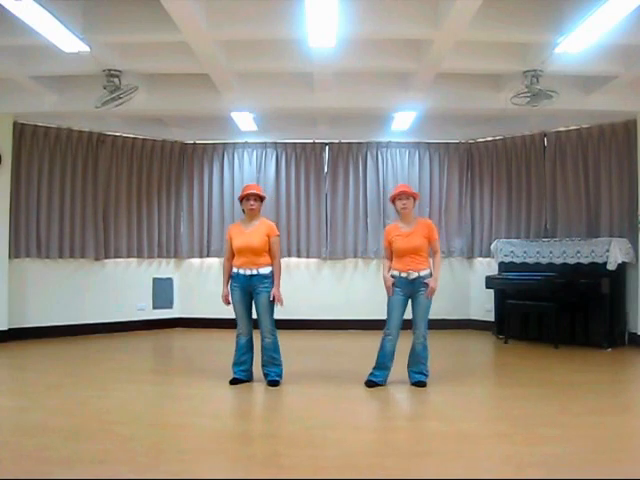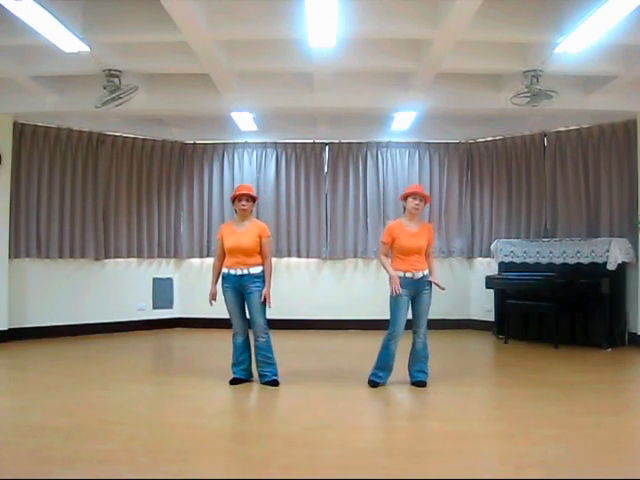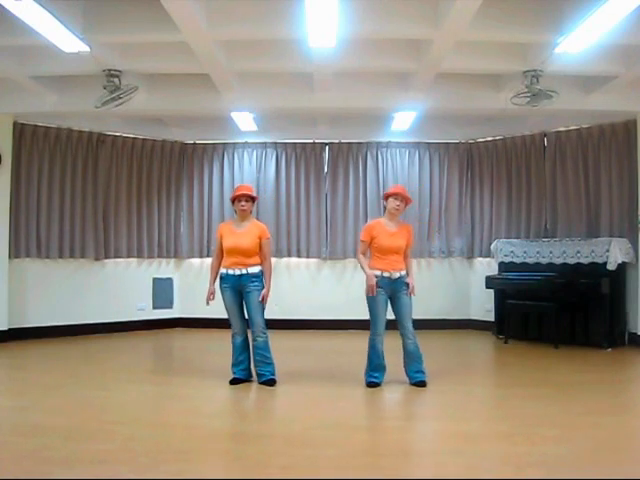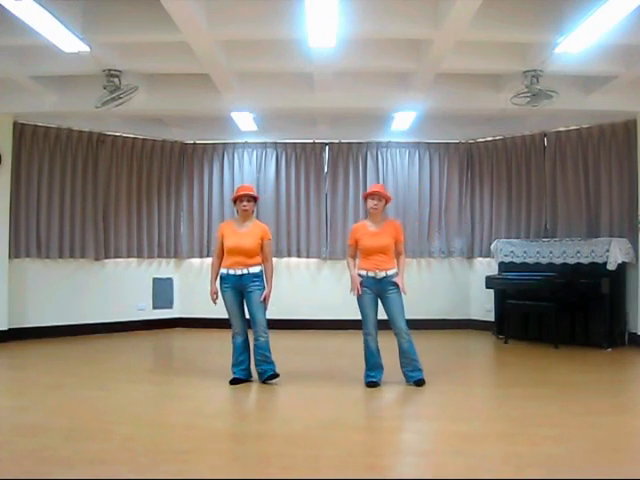
dt=0.5s
person 1, frame 1
left shoulder: (426, 225)
right shoulder: (390, 230)
left elbow: (436, 253)
left wrist: (435, 277)
right wrist: (385, 274)
left hip: (422, 281)
right hip: (399, 282)
left knee: (420, 331)
right knee: (391, 330)
left ankle: (418, 374)
right ankle: (379, 375)
person 1, frame 2
left shoulder: (428, 228)
right shoulder: (393, 227)
right elbow: (383, 255)
left wrist: (433, 275)
right wrist: (392, 274)
left hip: (423, 282)
right hip: (402, 282)
left knee: (420, 331)
right knee: (396, 330)
left ankle: (418, 374)
right ankle: (379, 374)
person 1, frame 3
left shoulder: (406, 229)
right shoulder: (372, 226)
right elbow: (360, 254)
left wrist: (411, 277)
right wrist: (368, 273)
left hip: (400, 281)
right hip: (378, 281)
left knee: (408, 330)
right knee: (377, 331)
left ankle: (415, 374)
right ankle: (375, 375)
person 1, frame 4
left shoulder: (394, 226)
right shoulder: (357, 229)
left elbow: (400, 254)
right elbow: (350, 257)
left wrist: (400, 276)
right wrist: (353, 275)
left hip: (389, 281)
right hip: (366, 281)
left knee: (401, 328)
right knee: (369, 331)
left ankle: (414, 373)
right ankle: (373, 375)
person 2, frame 1
left shoulder: (269, 227)
right shoulder: (233, 229)
left elbow: (276, 259)
right elbow: (228, 259)
left wrist: (276, 286)
right wrist: (225, 286)
left hip: (263, 279)
right hip: (239, 280)
left knee: (267, 329)
right knee: (242, 329)
left ankle: (273, 373)
right ankle: (242, 372)
person 2, frame 2
left shoulder: (261, 228)
right shoulder: (224, 229)
left elbow: (267, 259)
right elbow: (219, 258)
left wrist: (267, 286)
right wrist: (213, 285)
left hip: (254, 279)
right hip: (230, 280)
left knee: (260, 328)
right knee: (238, 329)
left ankle: (268, 373)
right ankle: (241, 372)
person 2, frame 3
left shoulder: (261, 228)
right shoulder: (223, 228)
left elbow: (266, 260)
right elbow: (217, 258)
left wrist: (267, 286)
right wrist: (211, 284)
left hip: (252, 279)
right hip: (228, 280)
left knee: (258, 327)
right knee: (237, 329)
left ankle: (265, 373)
right ankle: (241, 372)
person 2, frame 4
left shoulder: (262, 229)
right shoulder: (224, 227)
left elbow: (267, 260)
right elbow: (217, 257)
left wrist: (269, 287)
right wrist: (213, 283)
left hip: (253, 279)
right hip: (229, 280)
left knee: (260, 327)
right knee: (237, 329)
left ankle: (266, 370)
right ankle: (241, 372)
